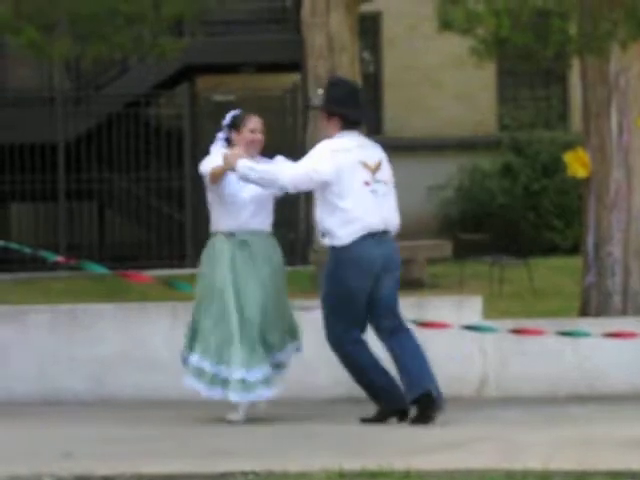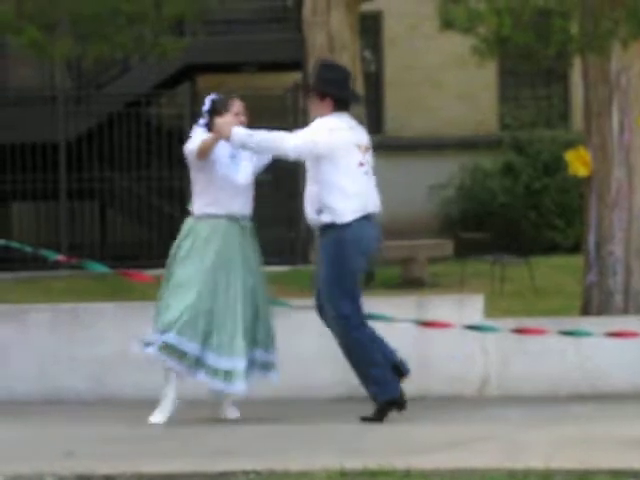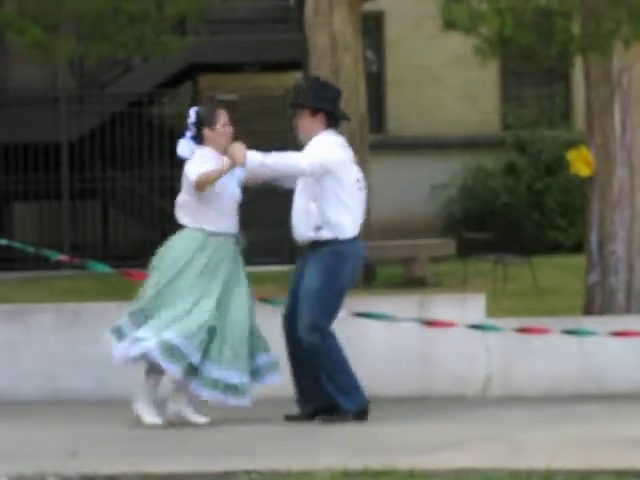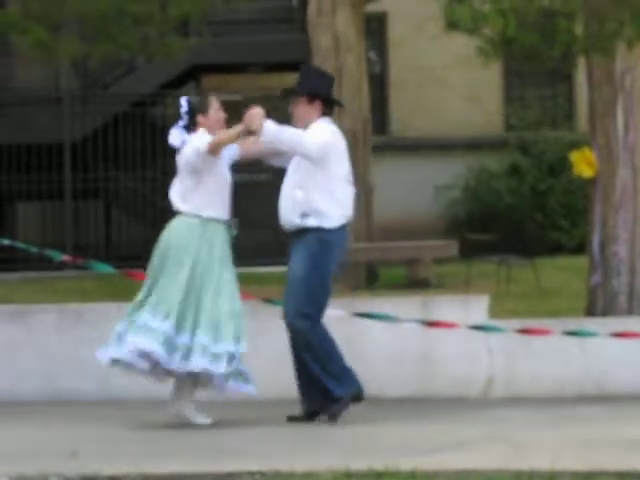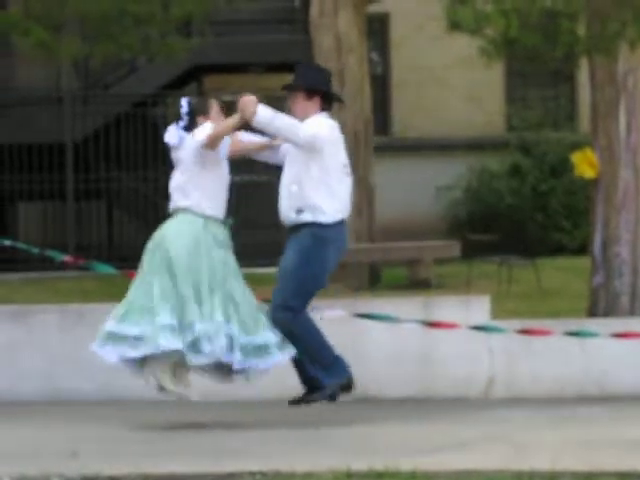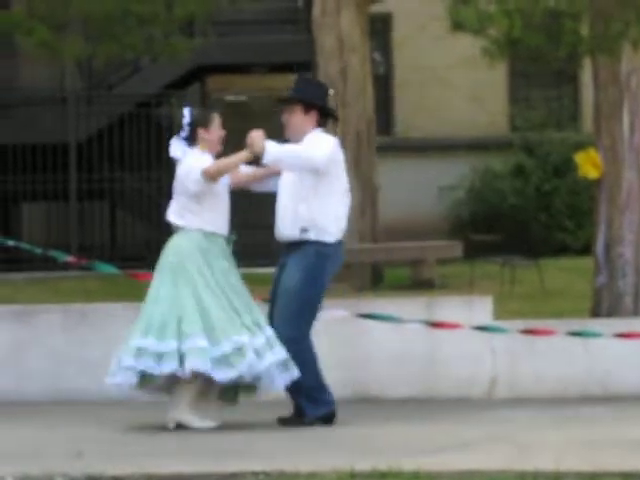
dt=0.2s
person 1, frame 1
left shoulder: (330, 152)
right shoulder: (373, 151)
left elbow: (291, 179)
left wrist: (242, 165)
left hip: (350, 254)
right hip: (384, 249)
left knee: (342, 335)
right knee: (391, 327)
left ankle: (392, 401)
right ankle: (424, 392)
person 1, frame 2
left shoulder: (327, 130)
right shoulder: (355, 132)
left elbow: (288, 145)
left wrist: (236, 134)
left hip: (343, 236)
right hip: (362, 230)
left knee: (343, 317)
right knee: (331, 308)
left ankle: (387, 392)
right ankle: (387, 365)
person 1, frame 3
left shoulder: (325, 146)
right shoulder: (331, 149)
left elbow: (301, 164)
right elbow: (302, 177)
left wrist: (250, 159)
right wrist: (264, 171)
left hip: (334, 253)
right hip: (322, 252)
left knee: (313, 331)
right knee: (295, 325)
left ankle: (351, 404)
right ankle: (317, 402)
person 1, frame 4
left shoulder: (325, 134)
right shoulder: (317, 138)
left elbow: (304, 146)
right elbow: (287, 155)
left wrist: (264, 127)
right wrist: (254, 145)
left hip: (318, 241)
right hip: (308, 241)
left knee: (301, 319)
right knee: (298, 321)
left ankle: (344, 387)
right ankle: (319, 400)
person 1, frame 5
left shoulder: (321, 127)
right shoulder: (317, 136)
left elbow: (296, 132)
right elbow: (284, 153)
left wrist: (257, 113)
left hip: (316, 237)
right hip: (314, 236)
left knee: (284, 311)
right knee: (289, 310)
left ankle: (332, 374)
right ankle: (321, 381)
person 1, frame 6
left shoulder: (325, 145)
right shoulder: (309, 150)
left elbow: (309, 161)
right elbow: (282, 178)
left wrist: (266, 149)
left hip: (314, 254)
right hip: (300, 253)
left knee: (290, 333)
right knee: (281, 331)
left ankle: (318, 407)
right ankle: (309, 404)
person 2, frame 1
right shoulder: (215, 162)
right elbow: (212, 176)
right wrist: (228, 162)
left hip: (261, 251)
right hip: (225, 252)
left knee: (253, 321)
right knee: (222, 322)
left ankle: (245, 396)
person 2, frame 2
left shoulder: (248, 151)
right shoulder: (201, 145)
right elbow: (202, 149)
right wrist: (219, 134)
left hip: (238, 239)
right hip: (204, 237)
left knee: (236, 315)
right knee: (189, 309)
left ankle: (226, 392)
right ankle: (169, 398)
person 2, frame 3
left shoulder: (225, 164)
right shoulder: (199, 163)
right elbow: (201, 183)
right wrist: (230, 166)
left hip: (221, 254)
right hip: (195, 252)
left knee: (223, 327)
right knee: (175, 322)
left ankle: (178, 402)
right ankle: (145, 396)
person 2, frame 4
left shoulder: (212, 146)
right shoulder: (197, 145)
left elbow: (246, 149)
right elbow: (215, 143)
right wrist: (244, 128)
left hip: (207, 243)
right hip: (192, 239)
left knee: (202, 317)
right knee: (200, 314)
left ankle: (183, 400)
person 2, frame 5
left shoulder: (197, 148)
right shoulder: (200, 139)
left elbow: (239, 147)
right elbow: (216, 134)
right wrist: (243, 115)
left hip: (189, 238)
right hip: (194, 237)
left knee: (202, 309)
right knee: (209, 309)
right ankle: (163, 369)
person 2, frame 6
left shoulder: (203, 163)
right shoulder: (194, 162)
left elbow: (239, 179)
right elbow: (214, 172)
left wrist: (276, 168)
right wrist: (247, 153)
left hip: (203, 256)
right hip: (195, 254)
left knee: (206, 335)
right knee: (216, 329)
left ankle: (180, 407)
right ankle: (180, 407)
